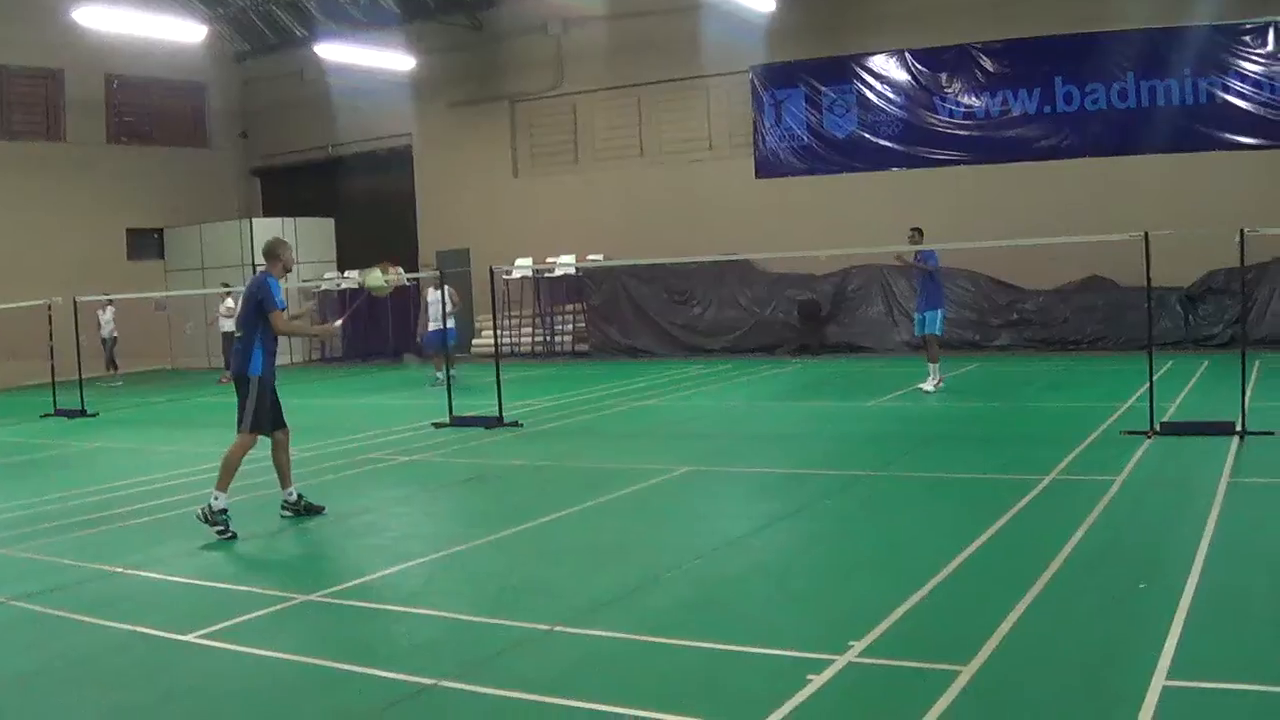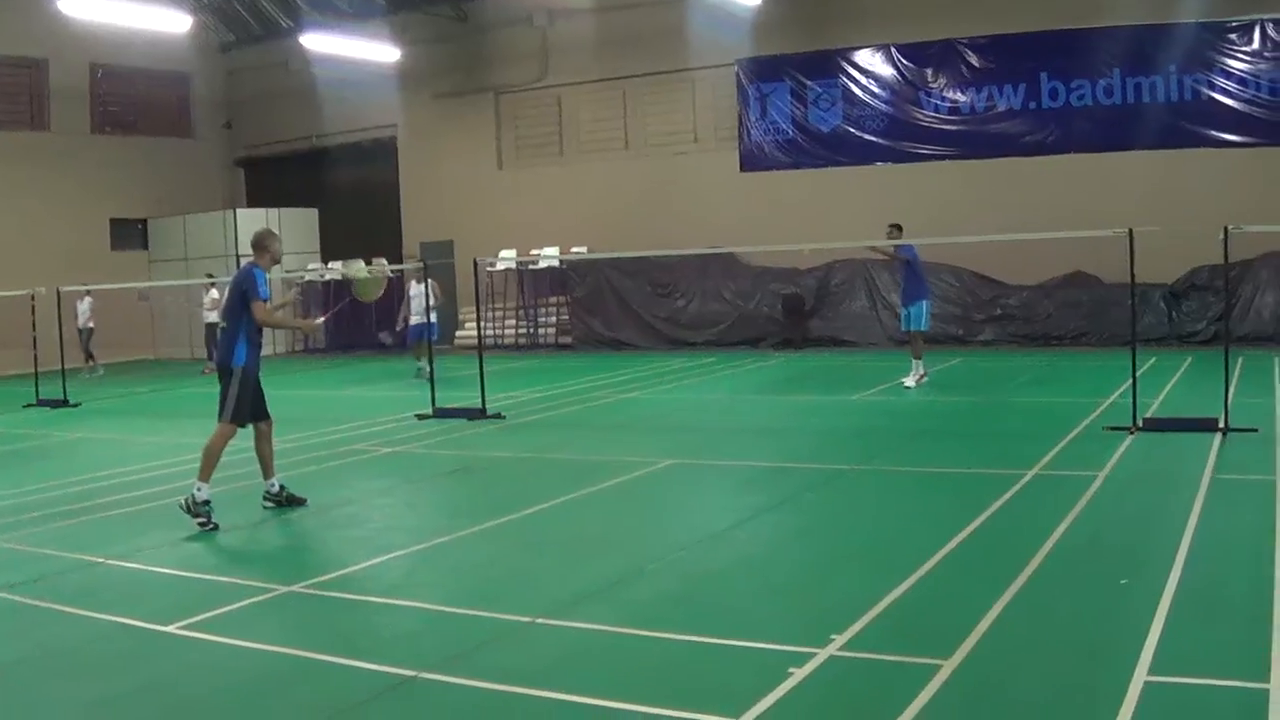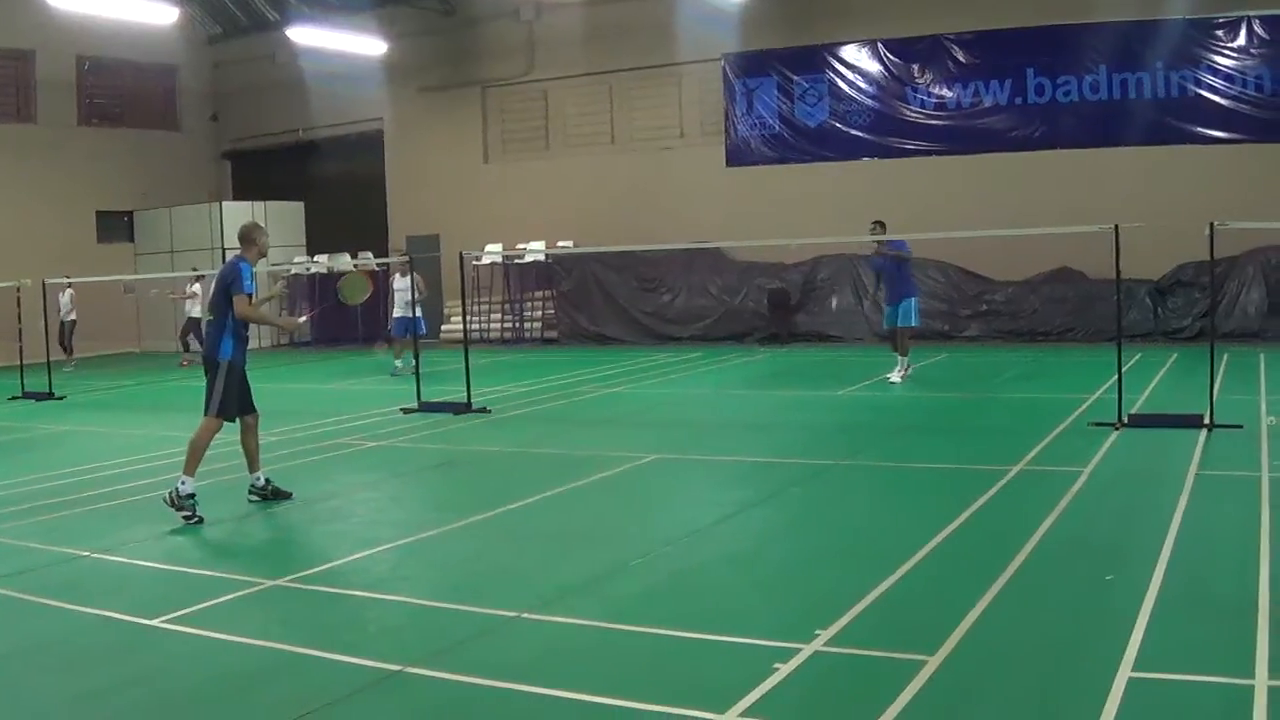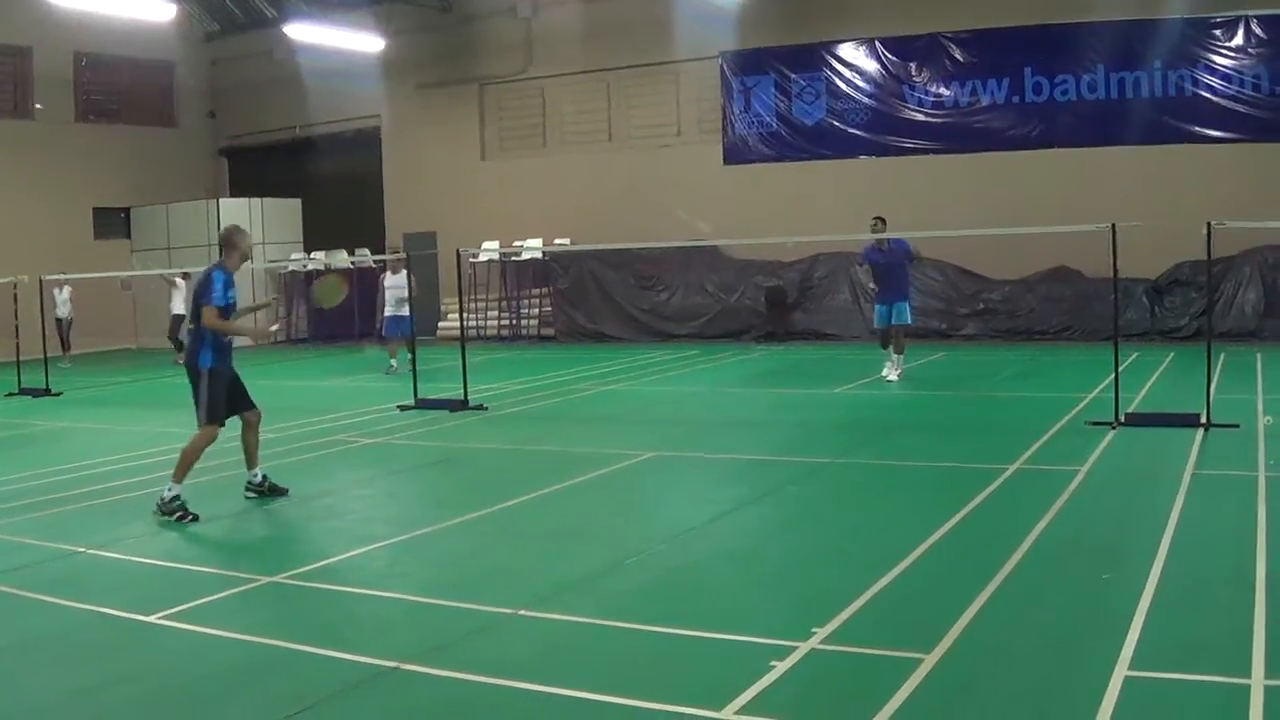
dt=0.3s
person 1, frame 1
left shoulder: (262, 283)
right shoulder: (267, 283)
right elbow: (280, 326)
left wrist: (298, 314)
right wrist: (318, 330)
left hip: (259, 371)
right hip: (253, 371)
left knee: (280, 433)
right knee: (247, 437)
left ankle: (290, 499)
right ankle: (215, 506)
person 1, frame 2
left shoulder: (249, 274)
right shoulder: (254, 274)
right elbow: (261, 317)
left wrist: (282, 304)
right wrist: (300, 324)
left hip: (244, 361)
right hip: (238, 361)
left knee: (263, 424)
right knee: (227, 427)
left ankle: (272, 490)
right ankle: (198, 497)
person 1, frame 3
left shoulder: (238, 267)
right shoulder: (241, 267)
right elbow: (242, 311)
left wrist: (269, 297)
right wrist: (280, 321)
left hip: (232, 355)
right hip: (223, 355)
left knee: (250, 419)
right knee: (213, 421)
left ankle: (259, 483)
right ankle: (182, 491)
person 1, frame 4
left shoulder: (224, 276)
right shoulder: (216, 276)
right elbow: (209, 322)
left wrist: (258, 306)
right wrist: (251, 332)
left hip: (220, 362)
right hip: (206, 363)
left knee: (251, 416)
right knee: (209, 431)
left ankle: (255, 480)
right ankle: (170, 496)
